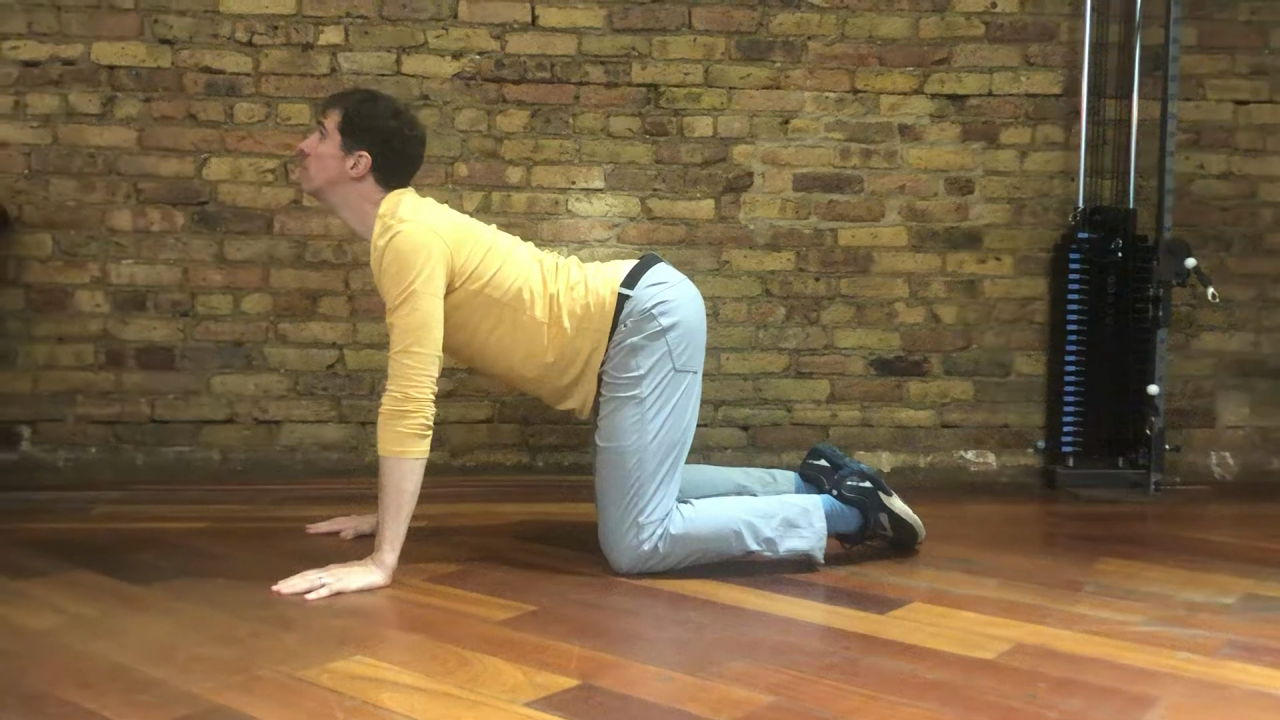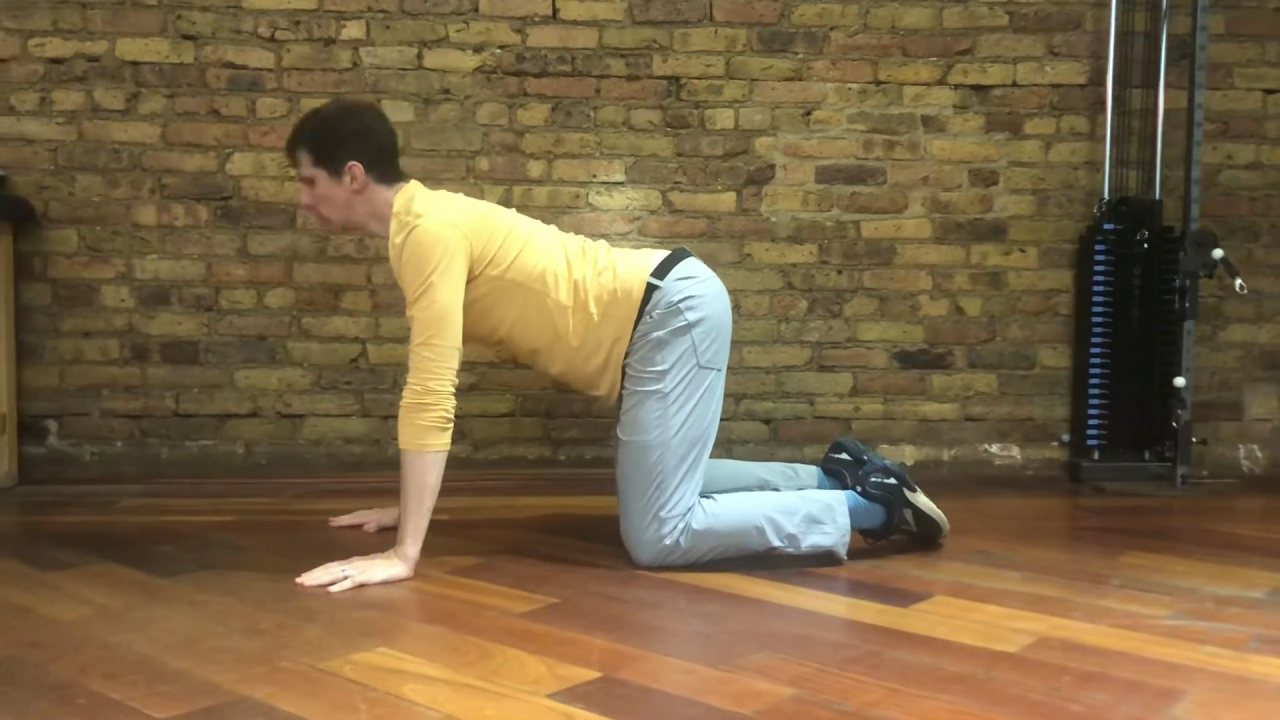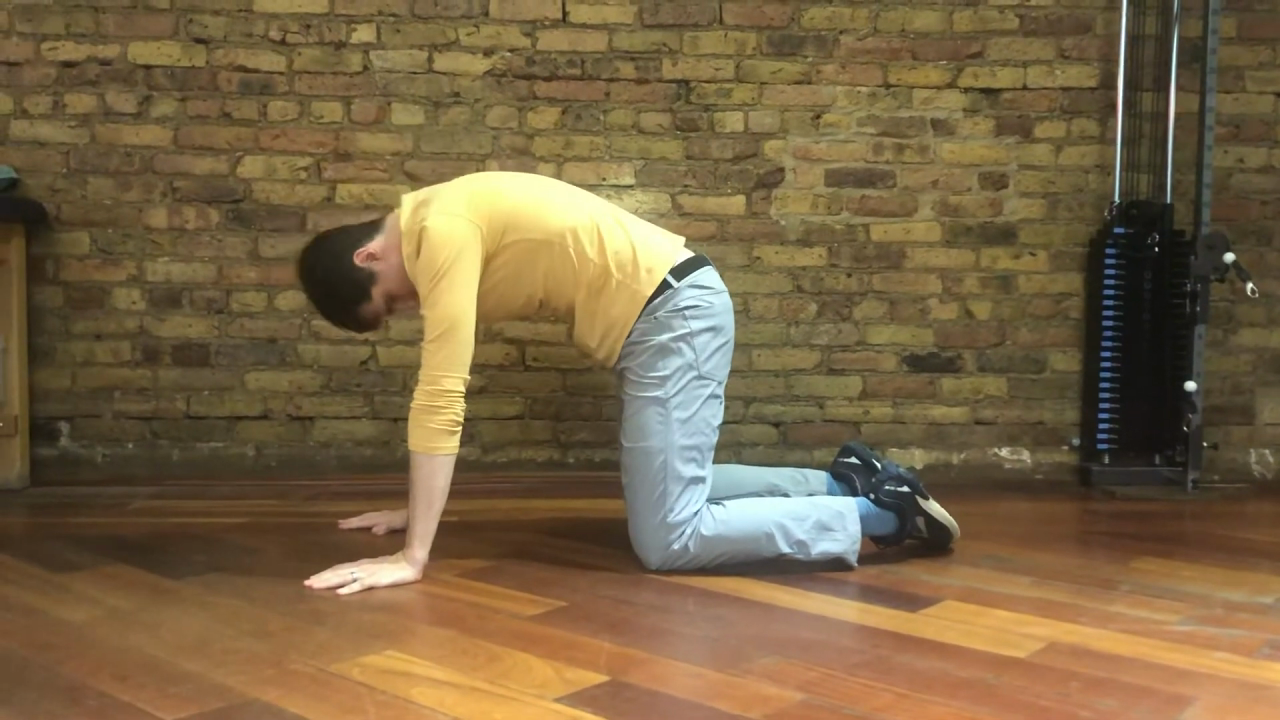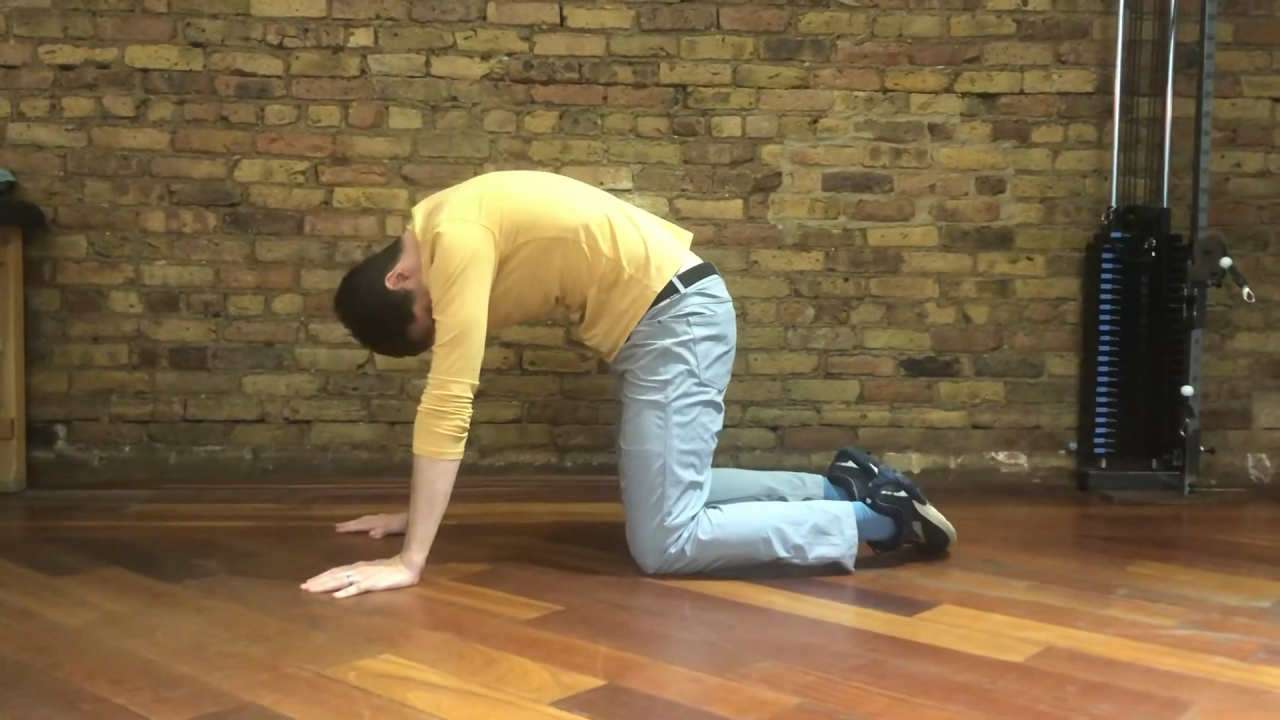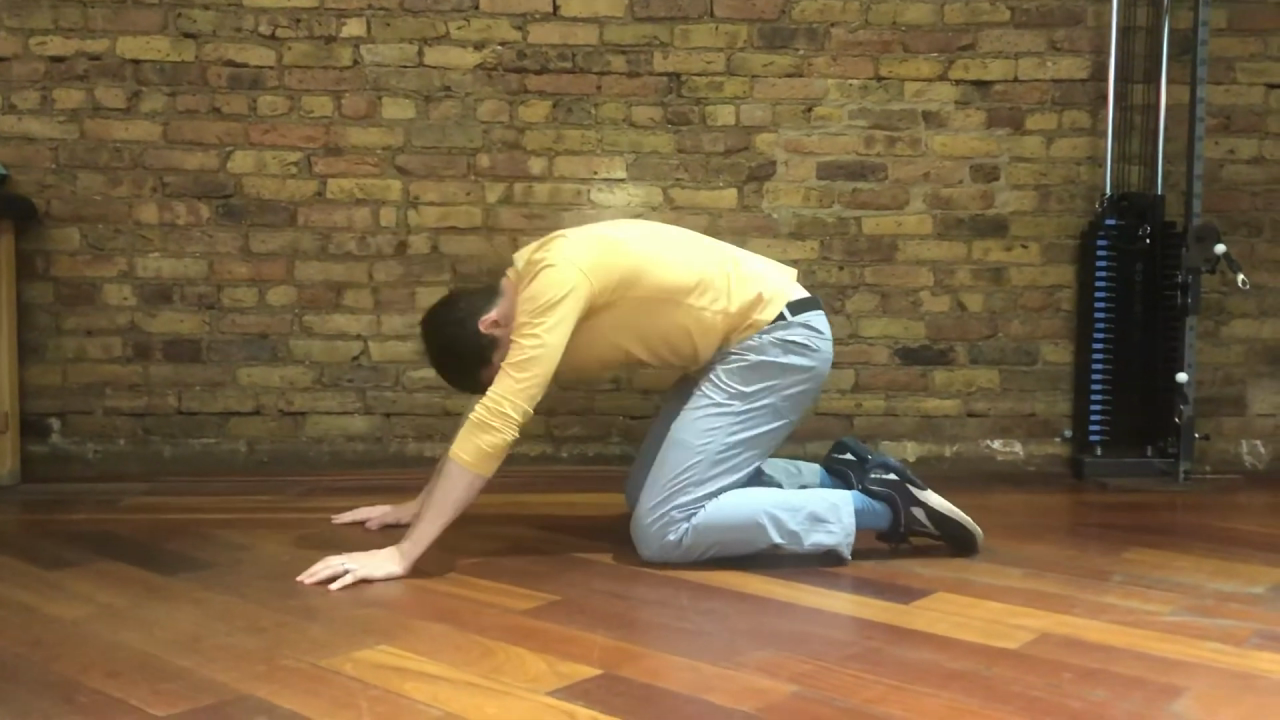
dt=1s
person 1, frame 1
left shoulder: (408, 237)
right shoulder: (402, 230)
left elbow: (410, 399)
right elbow: (409, 386)
left wrist: (382, 561)
right wrist: (386, 512)
left hip: (649, 314)
right hip: (635, 316)
left knee: (635, 543)
right knee: (637, 489)
left ankle: (843, 511)
right ankle: (814, 481)
person 1, frame 2
left shoulder: (425, 230)
right shoulder: (427, 222)
left elbow: (430, 393)
right elbow: (431, 385)
left wrist: (402, 554)
right wrist: (408, 505)
left hip: (674, 308)
right hip: (665, 309)
left knee: (657, 537)
right knee: (664, 482)
left ankle: (866, 508)
right ankle: (836, 477)
person 1, frame 3
left shoulder: (439, 231)
right shoulder: (436, 226)
left elbow: (441, 393)
right elbow: (440, 386)
left wrist: (412, 555)
right wrist: (415, 509)
left hip: (674, 311)
right hip: (661, 312)
left knee: (668, 539)
right knee: (666, 488)
left ankle: (878, 513)
right ankle: (843, 483)
person 1, frame 4
left shoulder: (453, 238)
right shoulder: (450, 232)
left elbow: (448, 399)
right elbow: (449, 395)
left wrist: (410, 560)
right wrist: (416, 511)
left hip: (676, 315)
right hip: (660, 316)
left knee: (665, 545)
right knee: (666, 490)
left ankle: (875, 518)
right ankle: (839, 489)
person 1, frame 5
left shoulder: (554, 279)
right shoulder: (539, 286)
left elbow: (496, 420)
right elbow: (493, 408)
left wrist: (402, 553)
right wrist: (420, 504)
left hip: (784, 337)
right hip: (747, 339)
left knee: (662, 528)
right knee: (647, 493)
left ankle: (878, 508)
right ankle: (838, 476)
